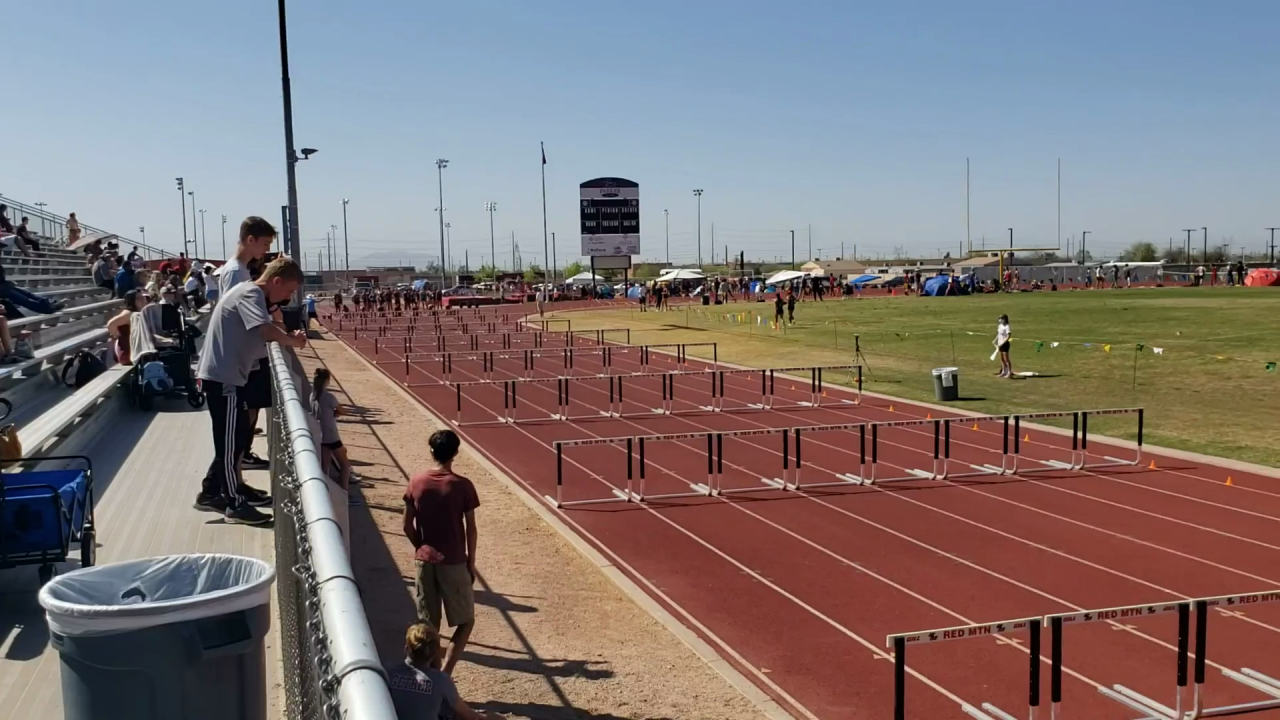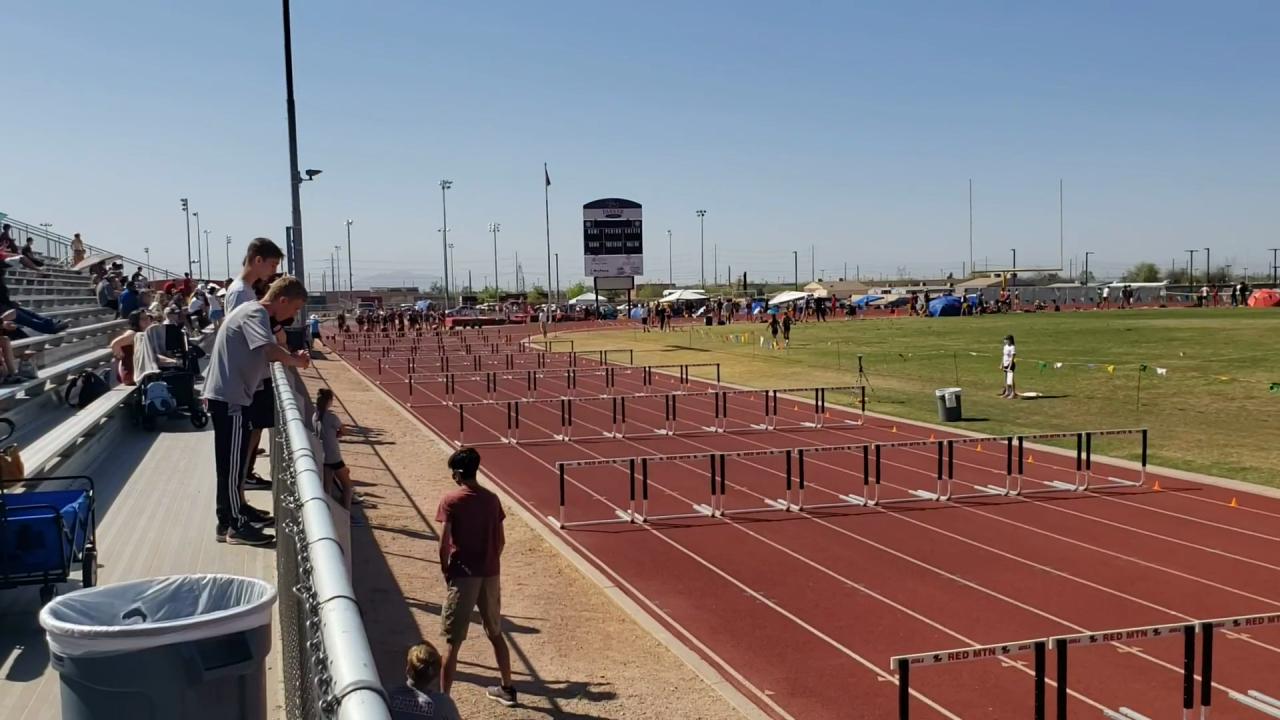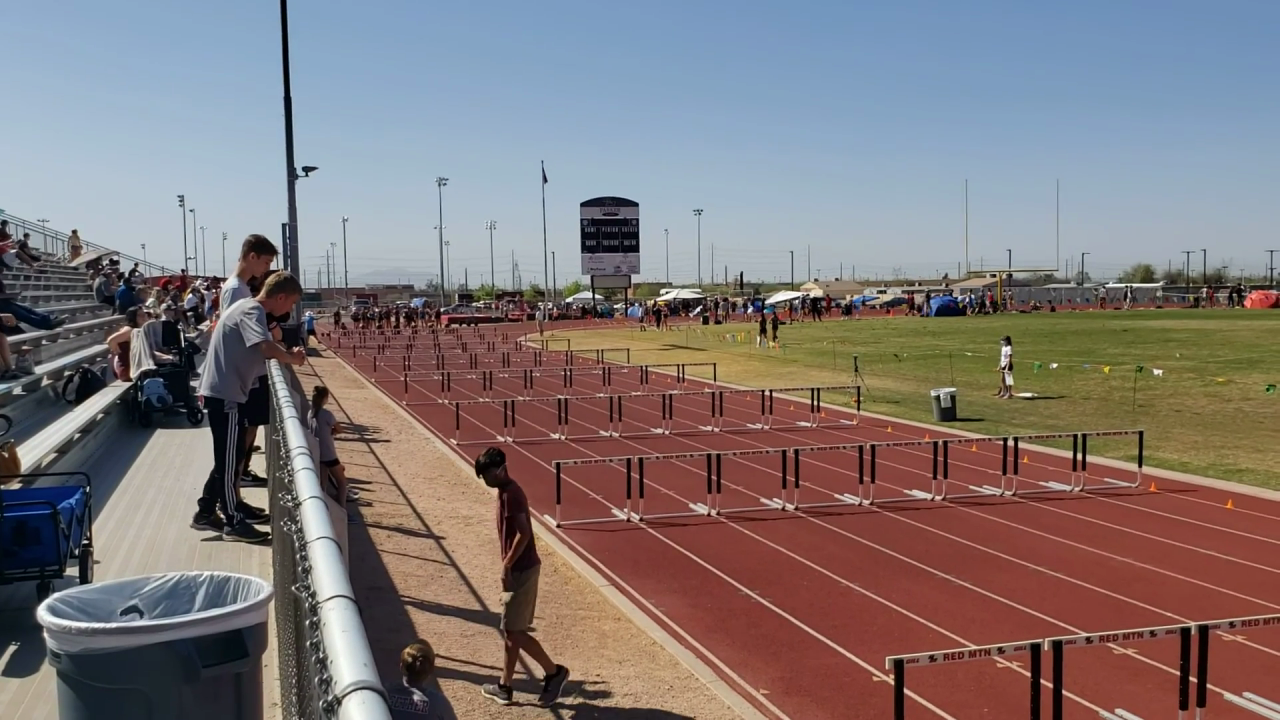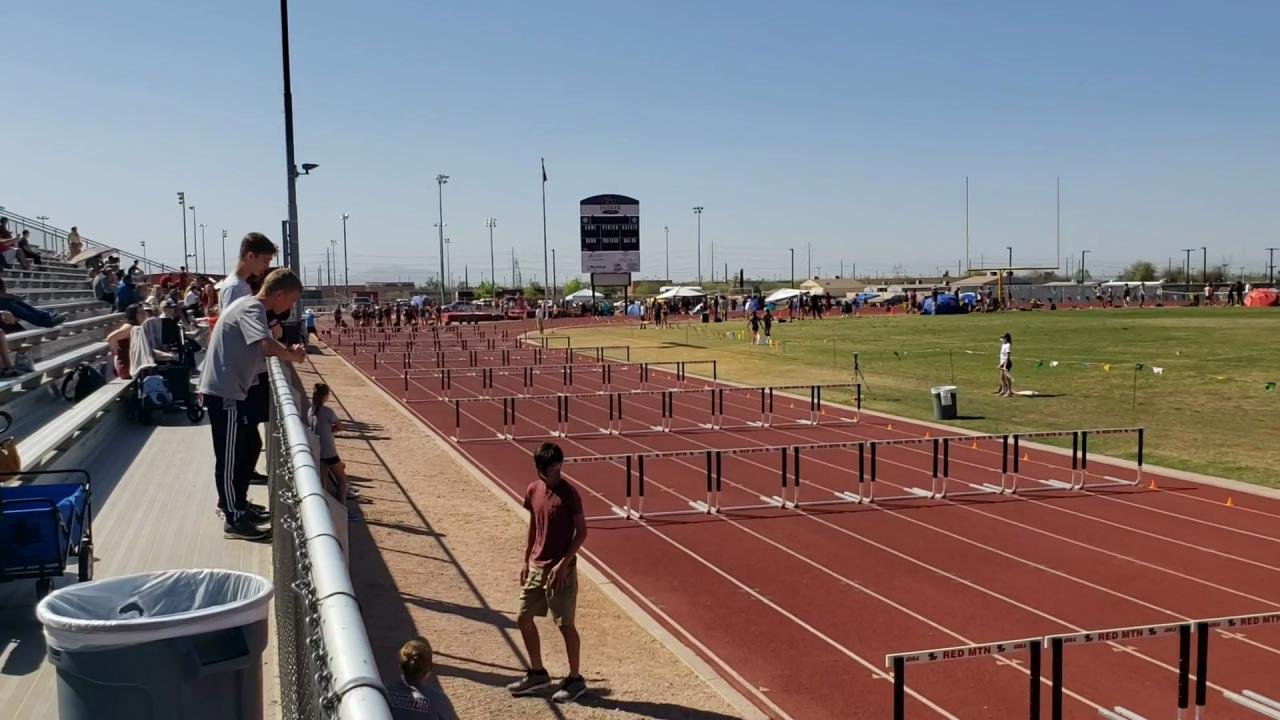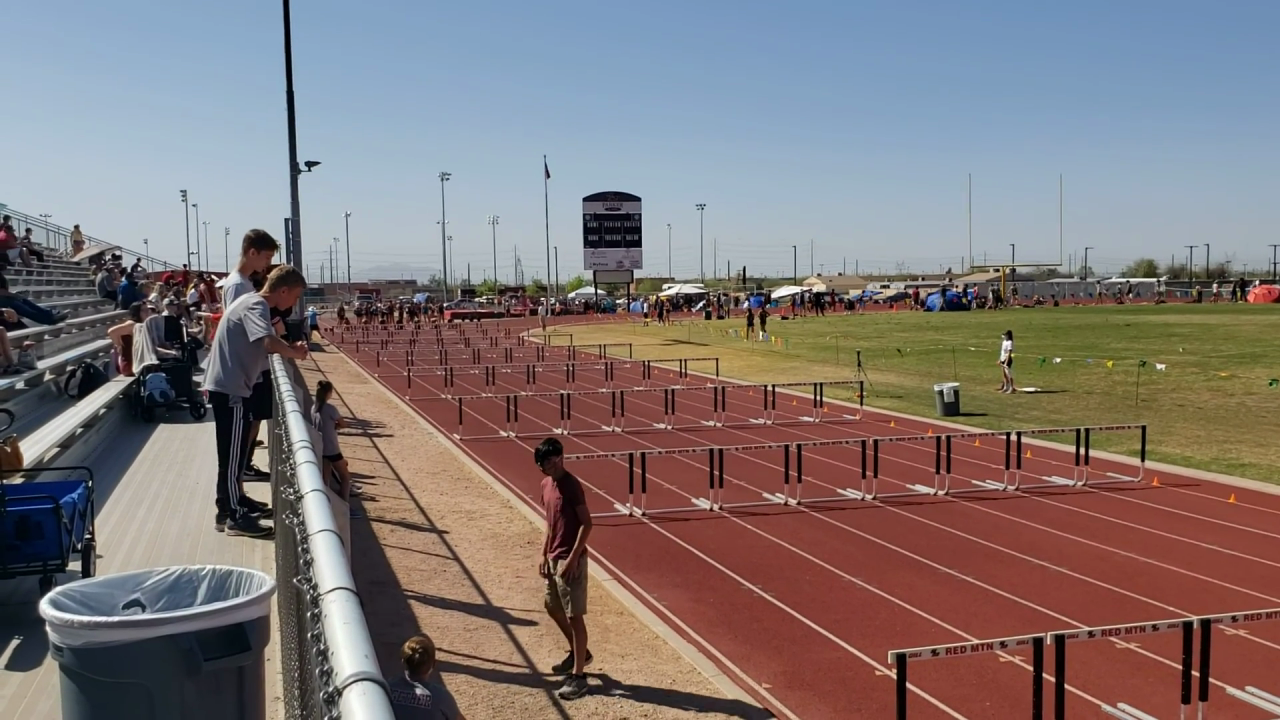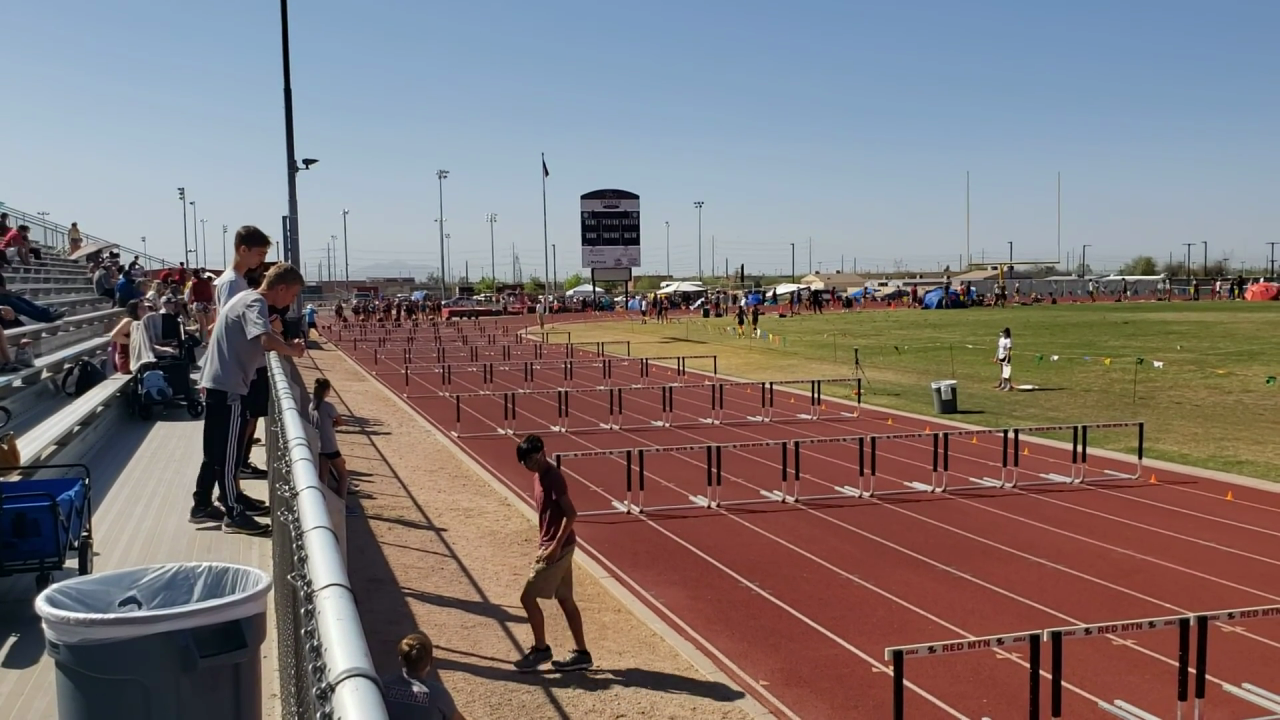
dt=0.5s
person 1, frame 1
left shoulder: (251, 293)
right shoulder: (251, 293)
left elbow: (264, 330)
right elbow: (268, 331)
left wrist: (288, 337)
right wrist: (293, 340)
left hip: (227, 375)
right hip: (222, 377)
left knee: (239, 437)
right knee: (229, 441)
left ankle: (213, 492)
right ankle: (235, 505)
person 1, frame 2
left shoulder: (255, 312)
right shoulder: (255, 313)
left elbow: (267, 350)
right elbow: (271, 351)
left wrist: (292, 357)
right wrist: (297, 360)
left hip: (230, 395)
right hip: (229, 397)
left knee: (232, 461)
right knee: (232, 462)
left ankle: (230, 516)
right ankle: (237, 525)
person 1, frame 3
left shoulder: (250, 309)
right shoulder: (252, 311)
left elbow: (263, 346)
right elbow: (267, 349)
left wrist: (287, 354)
right wrist: (293, 358)
left hip: (224, 391)
right hip: (224, 394)
left knee: (230, 457)
right knee: (229, 459)
left ankle: (207, 511)
right ankle: (233, 523)
person 1, frame 4
left shoulder: (251, 306)
right shoulder: (252, 309)
left elbow: (264, 343)
right elbow: (268, 346)
left wrist: (289, 351)
right wrist: (293, 355)
left hip: (230, 389)
right hip: (223, 392)
left knee: (247, 448)
right knee: (230, 457)
left ankle: (237, 505)
right ankle: (235, 520)
person 1, frame 5
left shoulder: (255, 303)
right shoulder: (256, 306)
left elbow: (267, 341)
right elbow: (271, 343)
left wrist: (291, 349)
right wrist: (297, 352)
left hip: (231, 386)
right hip: (230, 388)
left knee: (235, 451)
right knee: (234, 453)
left ankle: (229, 504)
right ankle: (236, 518)
person 1, frame 6
left shoulder: (251, 300)
right shoulder: (254, 303)
left elbow: (263, 339)
right elbow: (268, 341)
left wrist: (287, 346)
right wrist: (293, 350)
left hip: (222, 383)
right hip: (227, 385)
left knee: (221, 449)
right knee: (228, 451)
left ankle: (203, 504)
right ankle: (234, 515)
person 2, frame 1
left shoulder: (417, 482)
right shoulder: (462, 485)
left elbow: (407, 524)
right elbow: (471, 528)
right wrist: (471, 561)
left hip: (424, 561)
right hip: (453, 563)
left knee: (429, 626)
right knee: (465, 622)
right ankle: (444, 674)
person 2, frame 2
left shoulder: (450, 501)
right shoulder: (492, 500)
left elbow: (444, 543)
right elbow: (500, 541)
left wrist: (447, 571)
left hip: (462, 577)
right hip: (490, 576)
left knee: (453, 642)
right knee: (495, 634)
right ankle: (507, 689)
person 2, frame 3
left shoulder: (509, 493)
right shoulder: (508, 492)
left elbow: (524, 534)
left wrist: (507, 566)
right wrist: (508, 566)
left hip: (520, 570)
right hip: (518, 568)
left knee: (514, 631)
right knee: (510, 630)
left ankle: (555, 672)
right ankle: (504, 686)
person 2, frame 4
left shoulder: (569, 494)
right shoulder: (532, 490)
left elbow: (582, 532)
left wrist: (563, 564)
right wrist: (526, 561)
left hip: (561, 569)
right hip: (536, 566)
left knee: (565, 625)
right knee: (523, 618)
left ankle: (575, 679)
right ankle: (537, 672)
person 2, frame 5
left shoulder: (571, 486)
right shoulder: (546, 485)
left elbow: (586, 524)
left wrist: (572, 558)
right wrist: (544, 554)
left hip: (571, 560)
right hip: (555, 558)
left knee: (574, 616)
right knee: (553, 609)
left ankle: (578, 676)
right ankle: (578, 654)
person 2, frame 6
left shoulder: (553, 478)
right shoulder: (539, 477)
left elbow: (570, 514)
left wrist: (555, 546)
right wrist: (546, 545)
left hip: (557, 548)
right hip: (552, 546)
left knee: (528, 597)
right knee: (565, 600)
left ankle: (540, 648)
right ankle: (581, 653)
person 3, frame 1
left shoulder: (244, 270)
right shoulder: (234, 272)
left wrist: (270, 313)
left hip: (255, 353)
left knee: (252, 408)
right knee: (247, 410)
left ankle: (244, 453)
right ankle: (240, 456)
person 3, frame 2
left shoulder: (249, 289)
right shoulder: (239, 291)
left wrist: (273, 333)
left knee: (254, 429)
right knee: (250, 430)
left ankle: (246, 473)
right ankle: (241, 477)
person 3, frame 3
left shoulder: (244, 287)
right shoulder: (234, 289)
left wrist: (269, 331)
right wrist: (268, 331)
left knee: (250, 426)
right knee: (246, 428)
left ankle: (242, 471)
right ankle: (238, 474)
person 3, frame 4
left shoulder: (244, 284)
right shoulder: (234, 287)
left wrist: (271, 325)
left hip: (254, 371)
left knee: (250, 432)
right knee: (249, 434)
left ankle: (246, 470)
right ankle: (244, 472)
person 3, frame 5
left shoulder: (246, 282)
right shoulder: (237, 285)
left wrist: (272, 326)
right wrist: (271, 329)
left knee: (253, 421)
right knee: (249, 422)
left ankle: (244, 466)
right ankle: (241, 468)
person 3, frame 6
left shoulder: (241, 280)
right shoulder: (231, 282)
left wrist: (268, 326)
right wrist: (268, 329)
left knee: (251, 417)
right knee: (246, 419)
left ankle: (241, 463)
right ankle: (238, 465)
